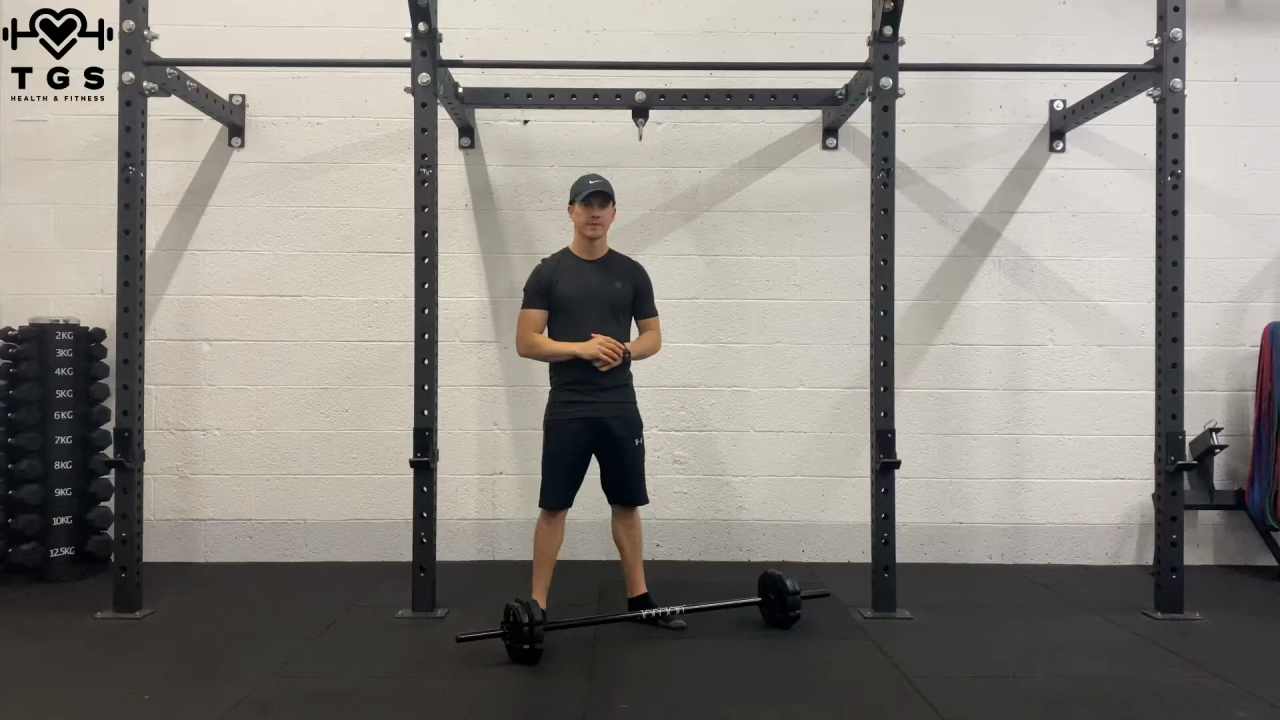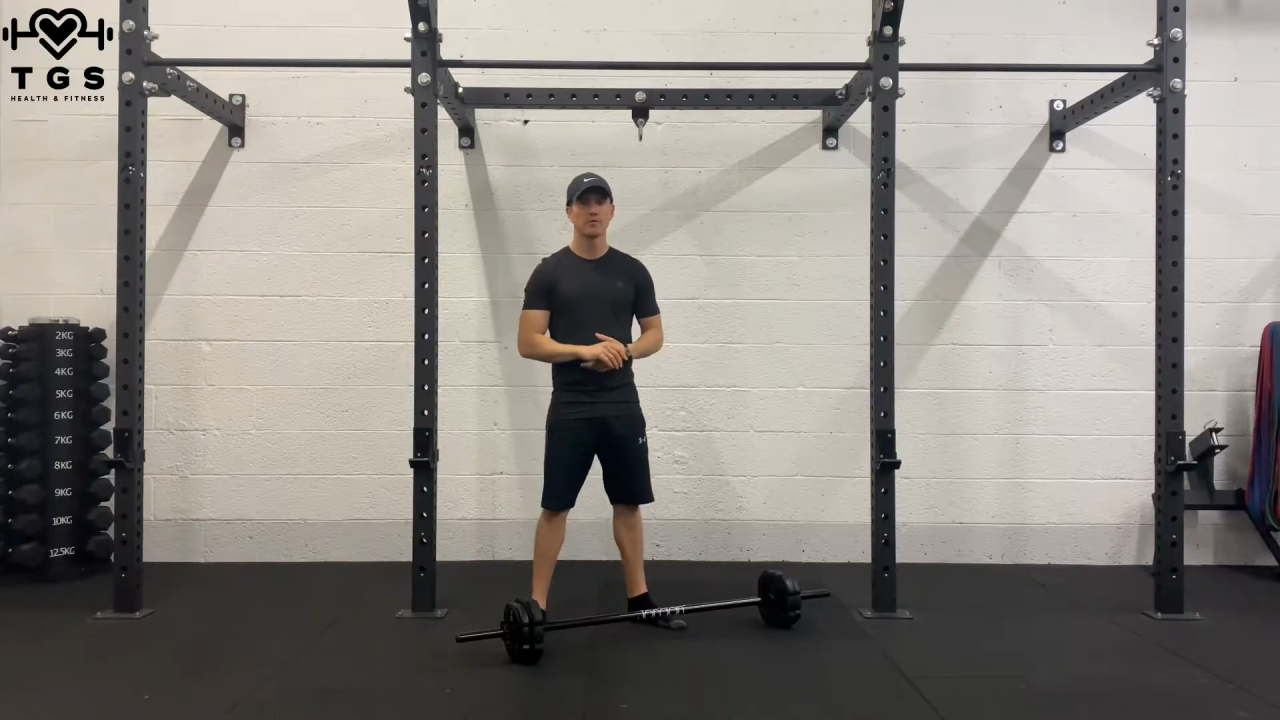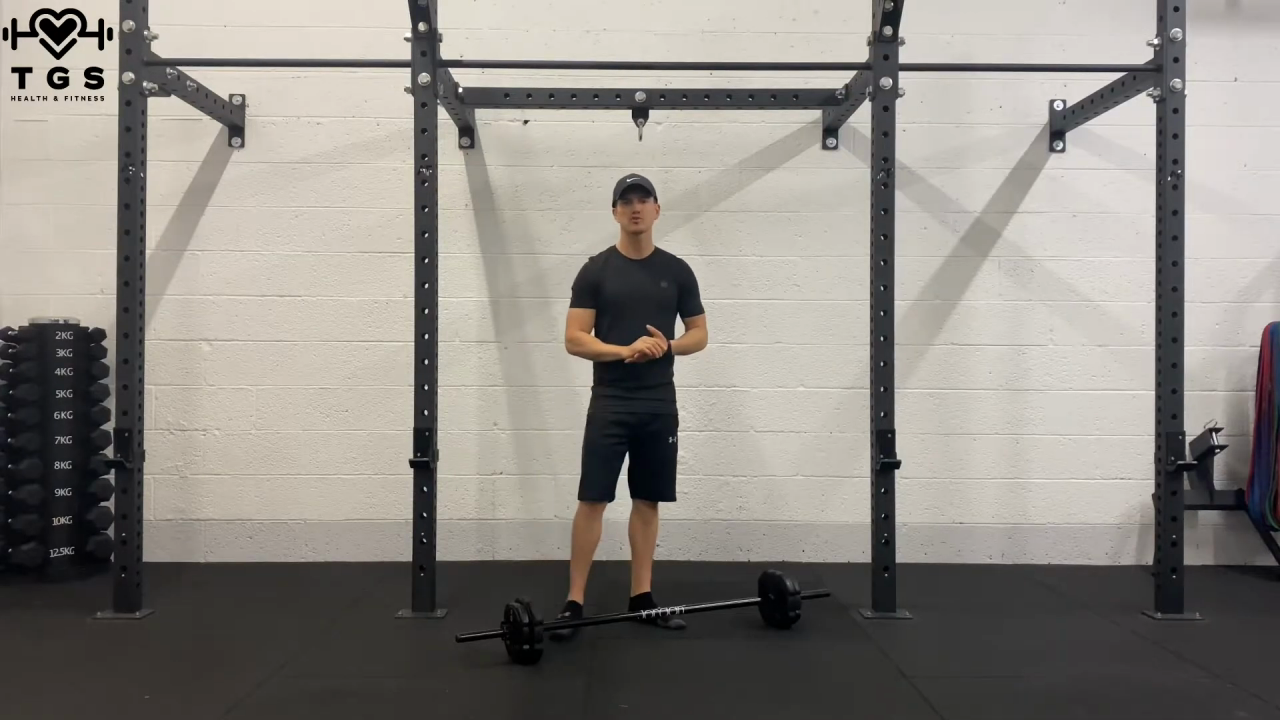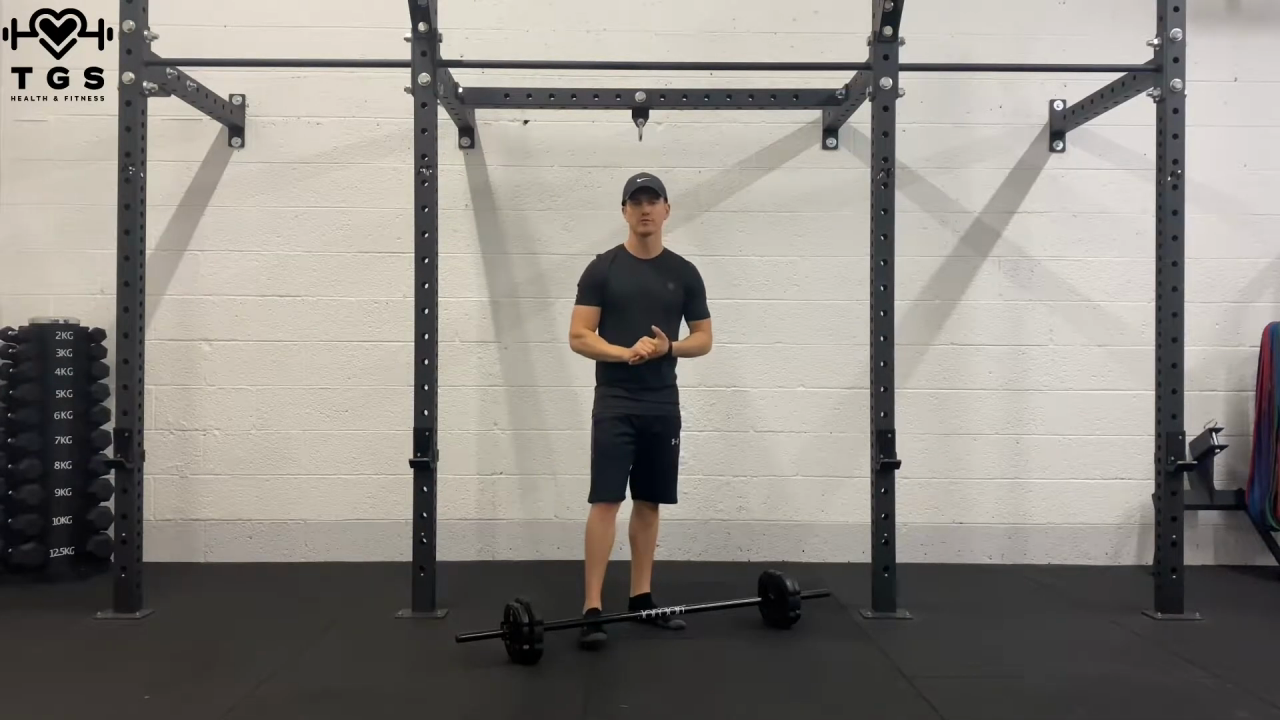
dt=0.7s
person 1, frame 1
left shoulder: (631, 273)
right shoulder: (549, 272)
left elbow: (653, 337)
right elbow: (526, 342)
left wrist: (624, 350)
right wrist: (582, 348)
left hip: (620, 407)
right hip: (568, 408)
left knee: (627, 503)
right knee: (554, 506)
left ankle: (638, 596)
right ankle: (538, 604)
person 1, frame 2
left shoulder: (632, 271)
right shoulder: (550, 271)
left elbow: (655, 334)
right elbow: (528, 342)
left wrist: (625, 351)
right wrist: (584, 351)
left hip: (623, 405)
right hip: (571, 408)
left knee: (629, 502)
right knee: (555, 506)
left ankle: (638, 596)
right ankle: (537, 604)
person 1, frame 3
left shoulder: (677, 270)
right shoulder: (596, 270)
left elbow: (699, 334)
right elbow: (574, 339)
left wrist: (667, 345)
right wrist: (625, 350)
left hip: (659, 403)
right hip: (611, 401)
left knee: (648, 500)
right knee: (593, 499)
left ankle: (641, 595)
right ankle: (574, 601)
person 1, frame 4
left shoulder: (684, 272)
right shoulder: (602, 269)
left elbow: (703, 338)
right elbow: (578, 336)
left wrist: (667, 347)
right wrist: (626, 352)
left hip: (662, 405)
right hip: (615, 403)
left knee: (649, 503)
right knee: (605, 502)
left ankle: (641, 596)
right ankle: (592, 608)
